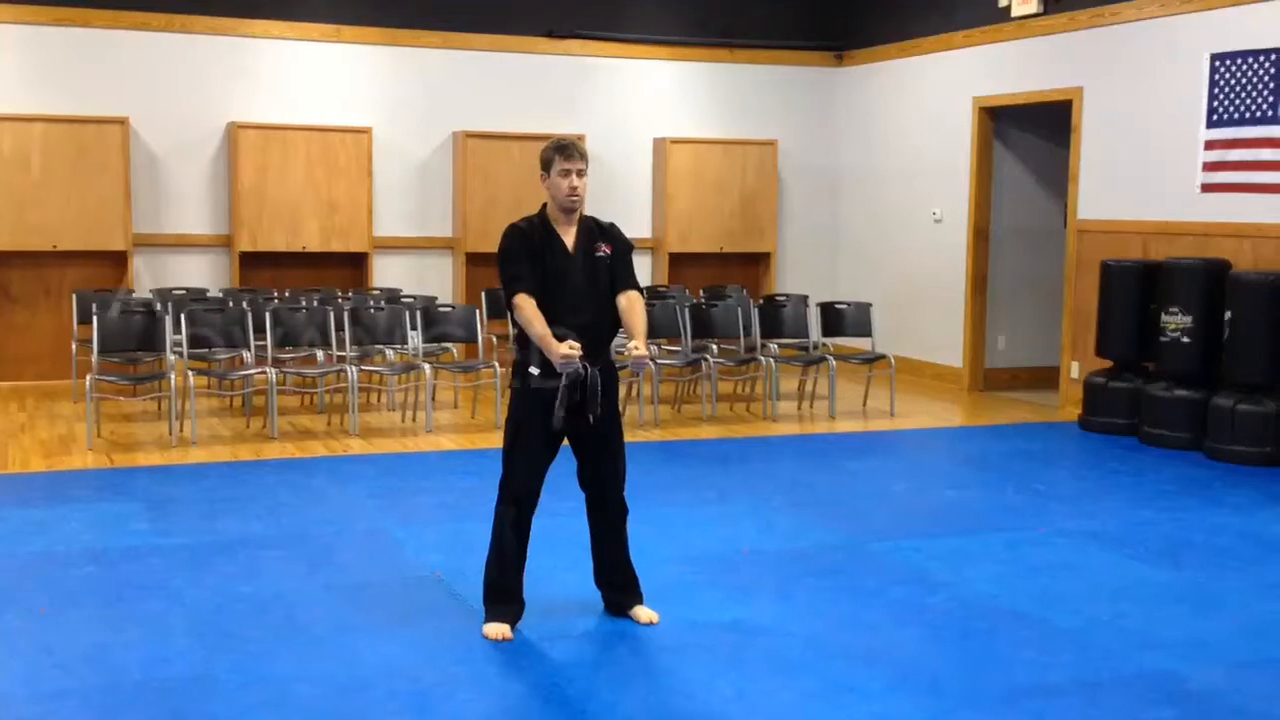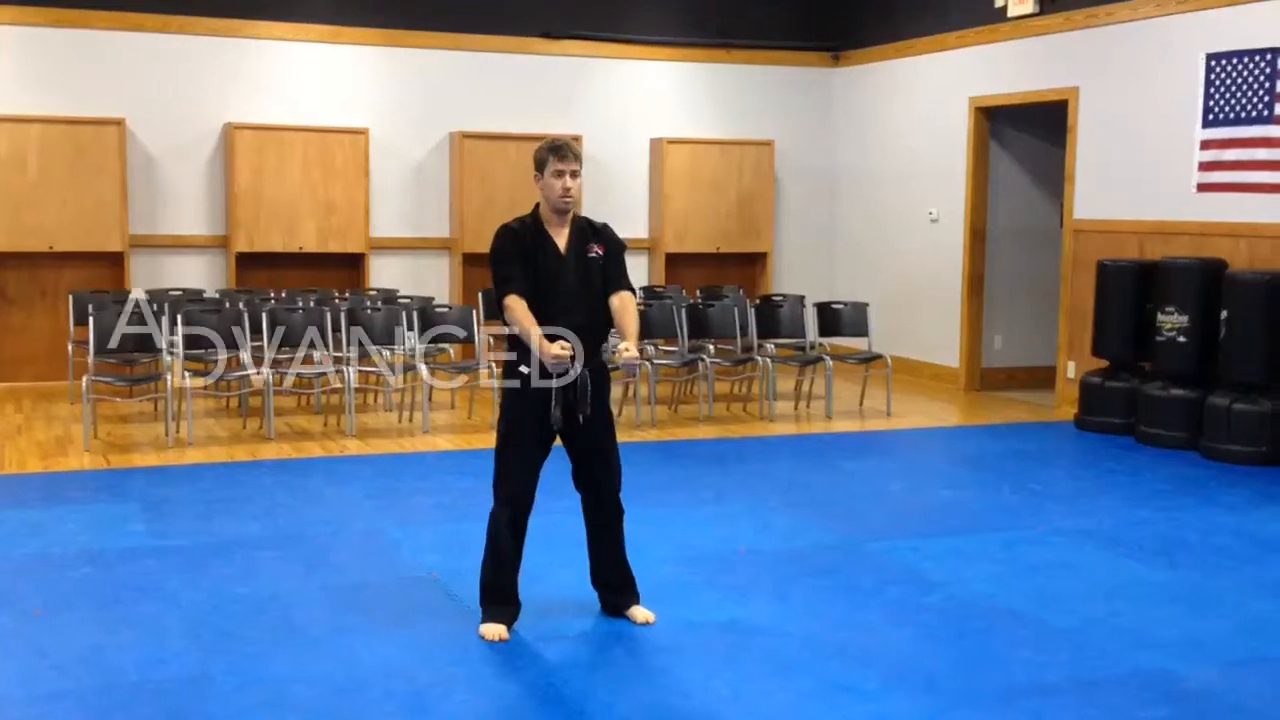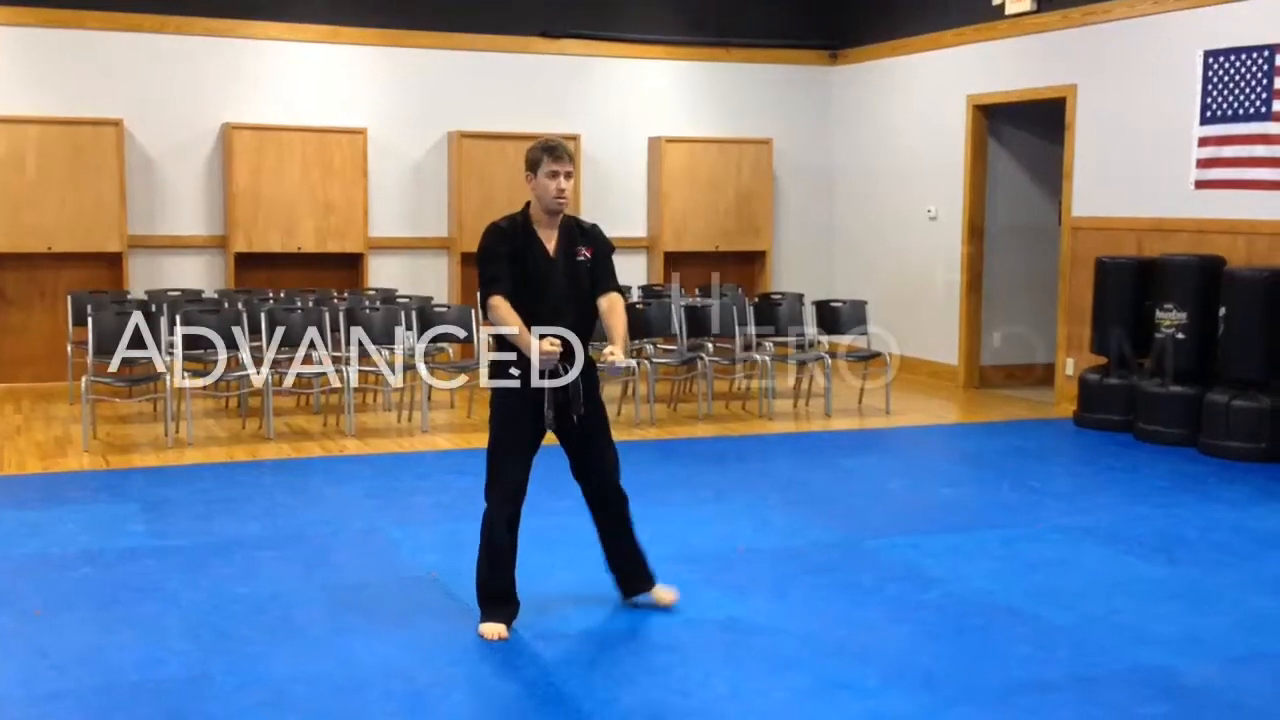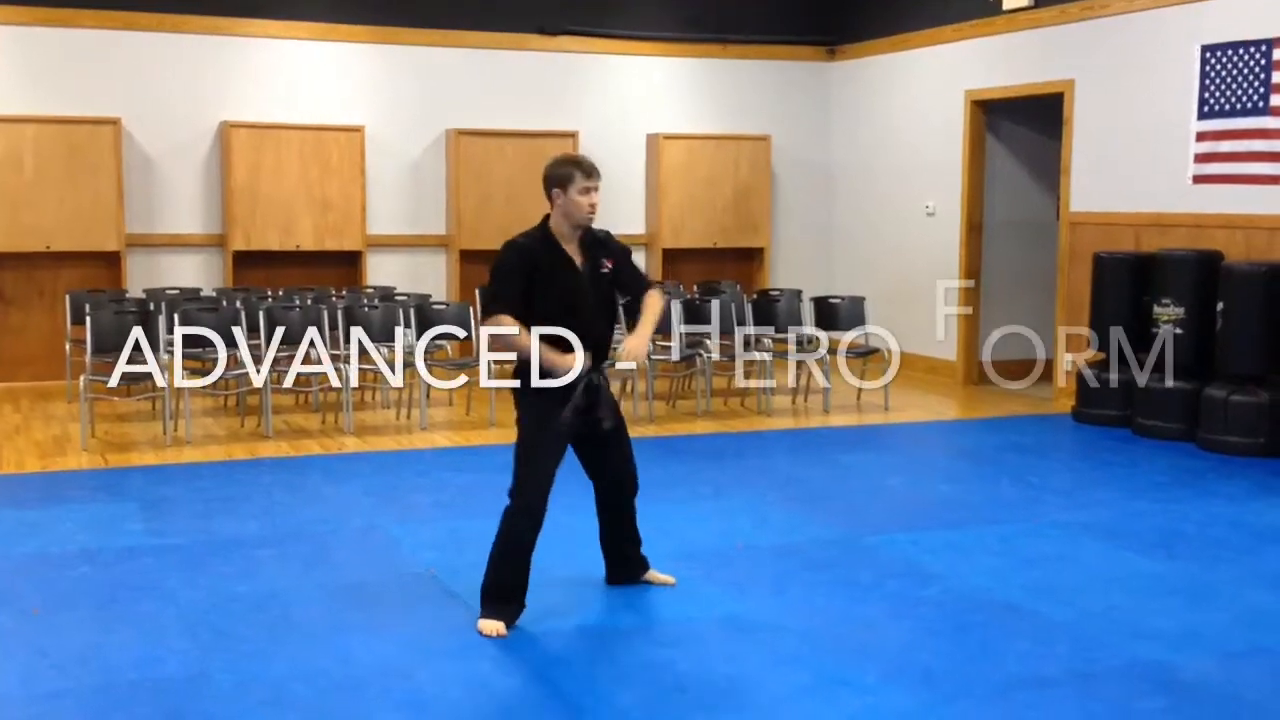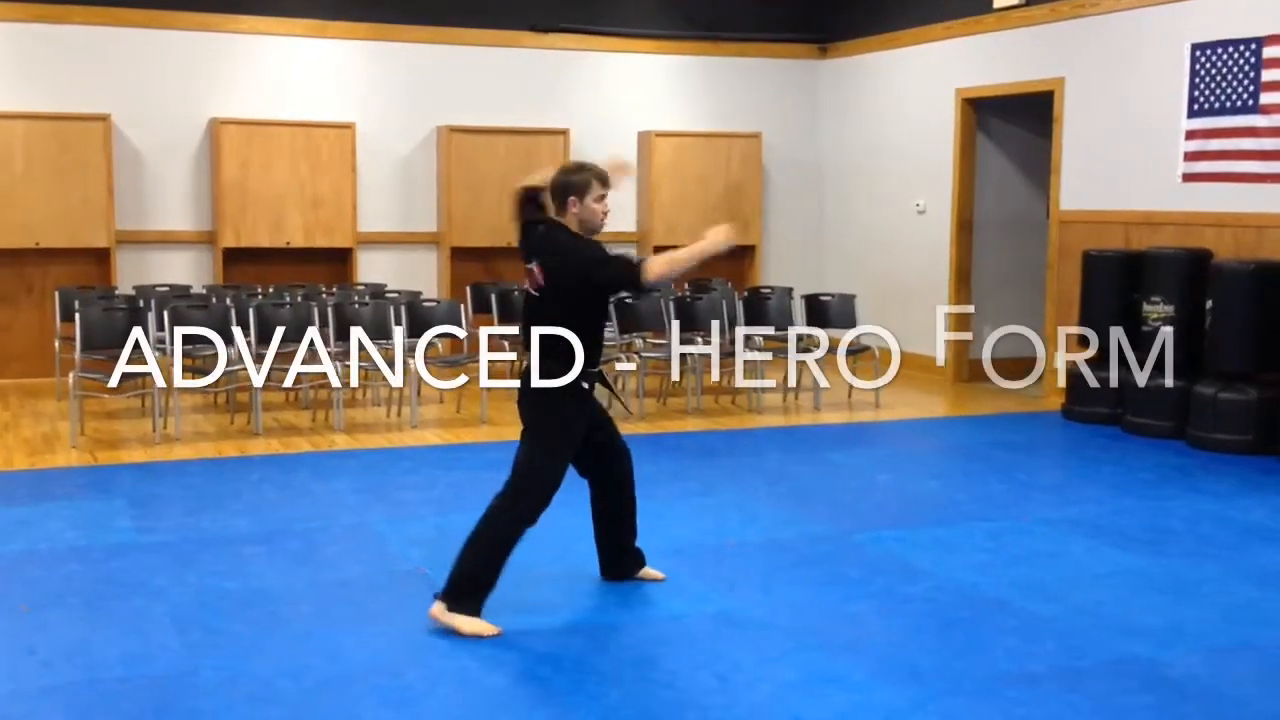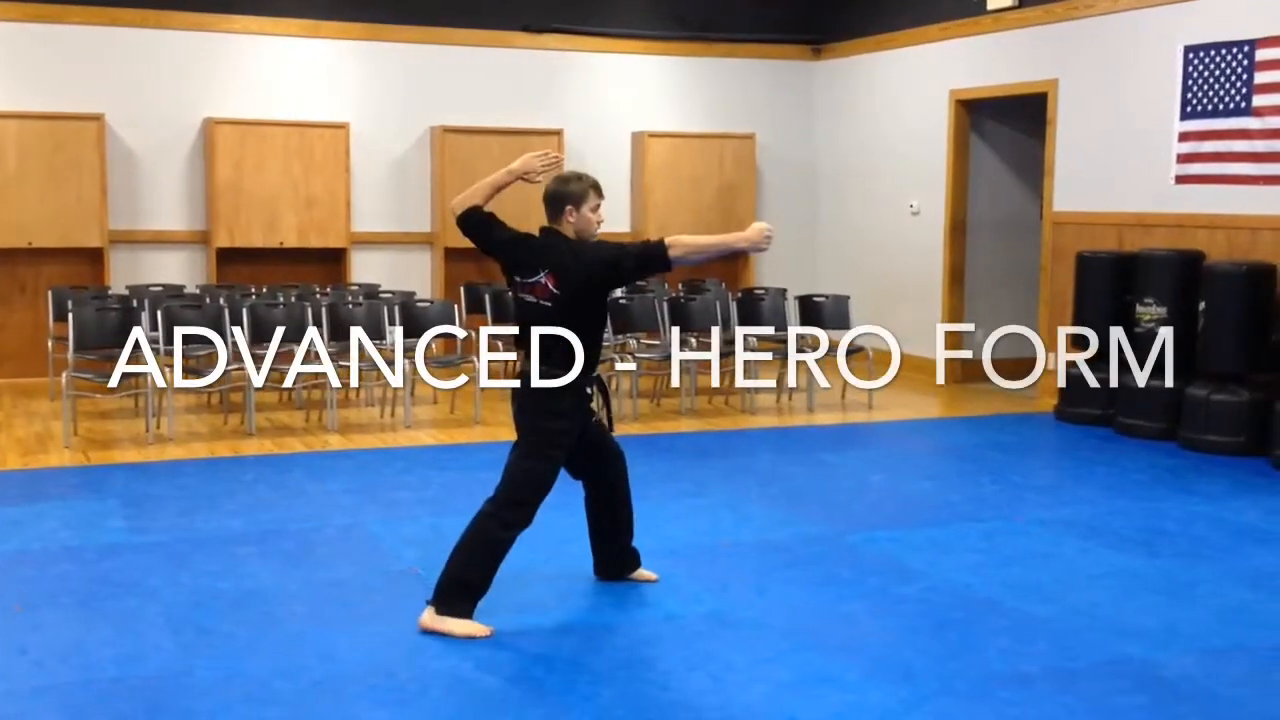
dt=0.3s
person 1, frame 1
left shoulder: (609, 238)
right shoulder: (521, 237)
left elbow: (628, 294)
right elbow: (523, 301)
left wrist: (638, 340)
right wrist: (551, 347)
left hip: (597, 379)
right hip: (538, 380)
left knee: (608, 492)
right knee: (518, 495)
left ankle: (623, 596)
right ankle: (501, 607)
person 1, frame 2
left shoulder: (601, 238)
right shoulder: (513, 237)
left elbow: (620, 295)
right elbow: (513, 302)
left wrist: (630, 342)
right wrist: (542, 345)
left hip: (588, 379)
right hip: (529, 380)
left knee: (603, 491)
right knee: (513, 496)
left ankle: (619, 596)
right ankle: (498, 608)
person 1, frame 3
left shoulder: (590, 238)
right shoulder: (502, 236)
left elbow: (608, 297)
right elbow: (496, 302)
left wrist: (617, 345)
right wrist: (531, 345)
left hip: (577, 376)
right hip: (519, 378)
left knee: (605, 482)
right knee: (505, 495)
left ankle: (637, 581)
right ankle: (496, 607)
person 1, frame 4
left shoulder: (606, 247)
right shoulder: (523, 252)
left elbow: (648, 292)
right elbow: (496, 321)
left wrist: (640, 336)
right wrist: (550, 358)
left hip: (593, 386)
right hip: (543, 389)
left knee: (620, 479)
right knee: (530, 496)
left ankle: (627, 567)
right ankle: (499, 604)
person 1, frame 5
left shoulder: (542, 231)
right shoulder: (577, 256)
left elbow: (534, 190)
right elbow: (646, 273)
left wrist: (596, 175)
right wrist: (709, 245)
left hip: (565, 387)
right hip: (558, 392)
left knee: (613, 465)
right knee: (525, 497)
left ankle: (621, 563)
right ankle: (455, 602)
person 1, frame 6
left shoulder: (520, 250)
right shoulder: (589, 261)
left elbow: (463, 209)
right elbow: (671, 251)
left wrist: (514, 171)
right wrist: (741, 241)
left hip: (552, 391)
right hip: (554, 398)
left knee: (607, 466)
right knee: (512, 502)
left ankle: (616, 562)
right ankle: (445, 606)
